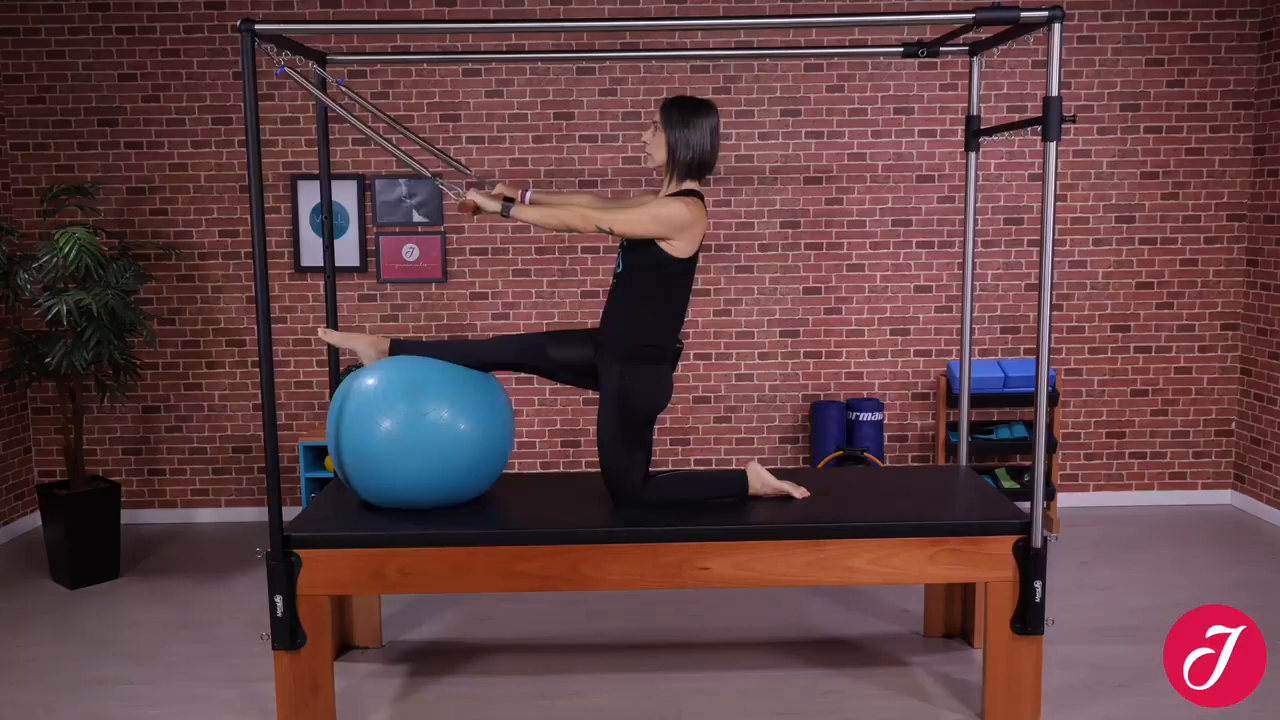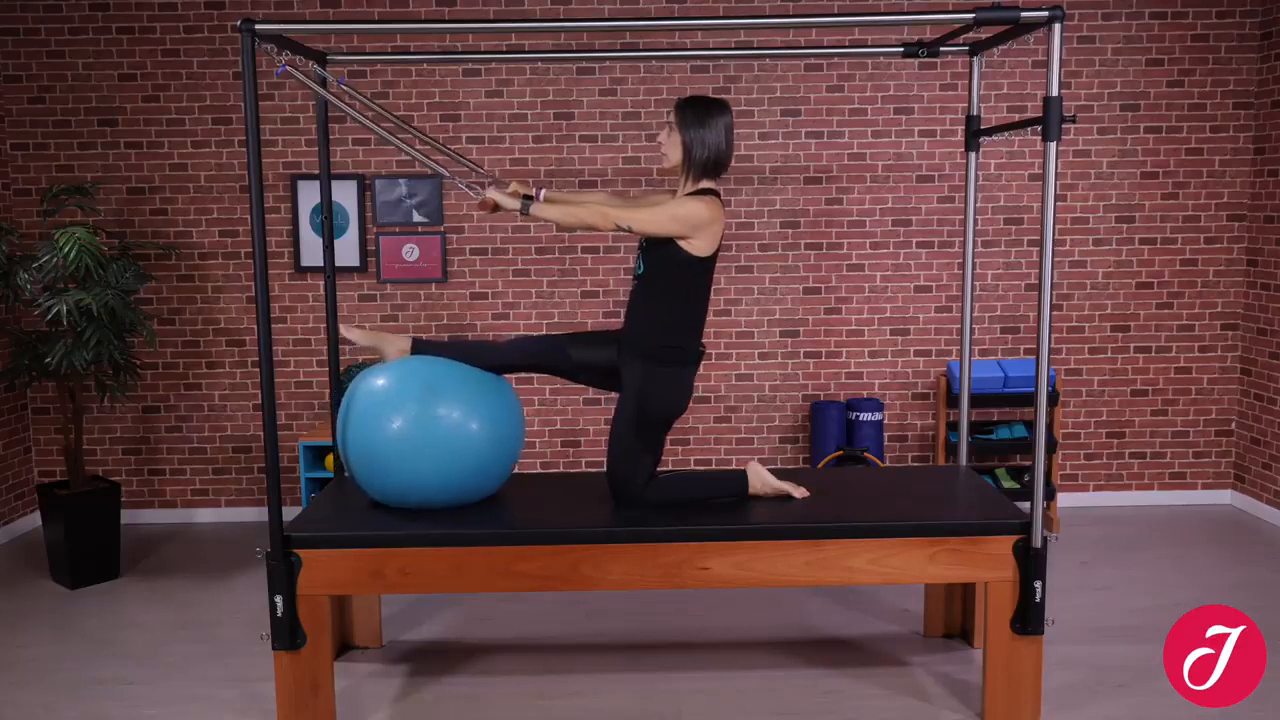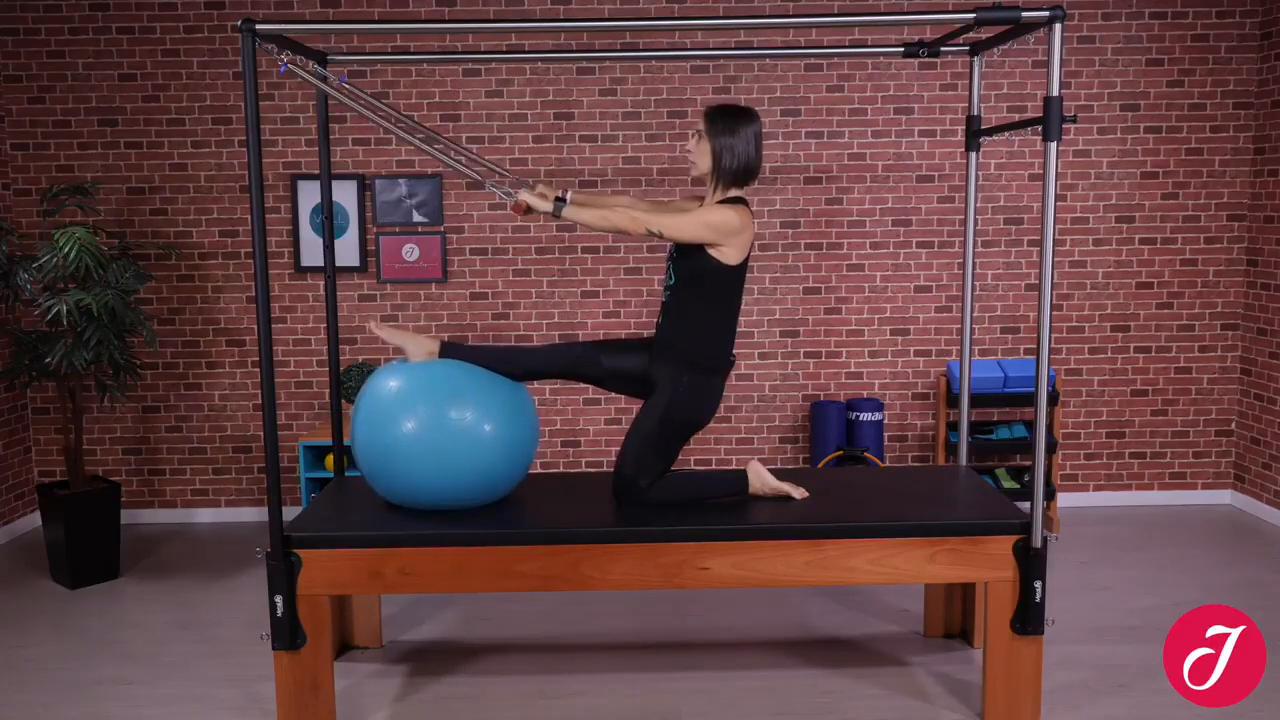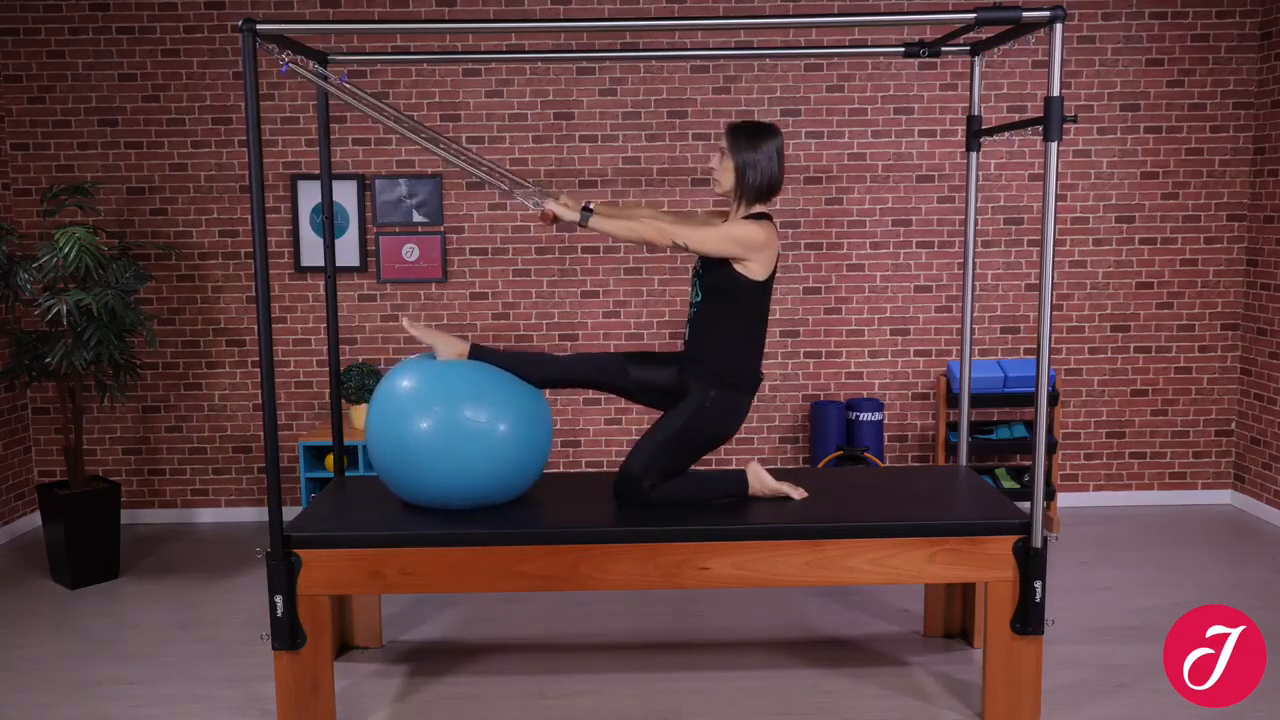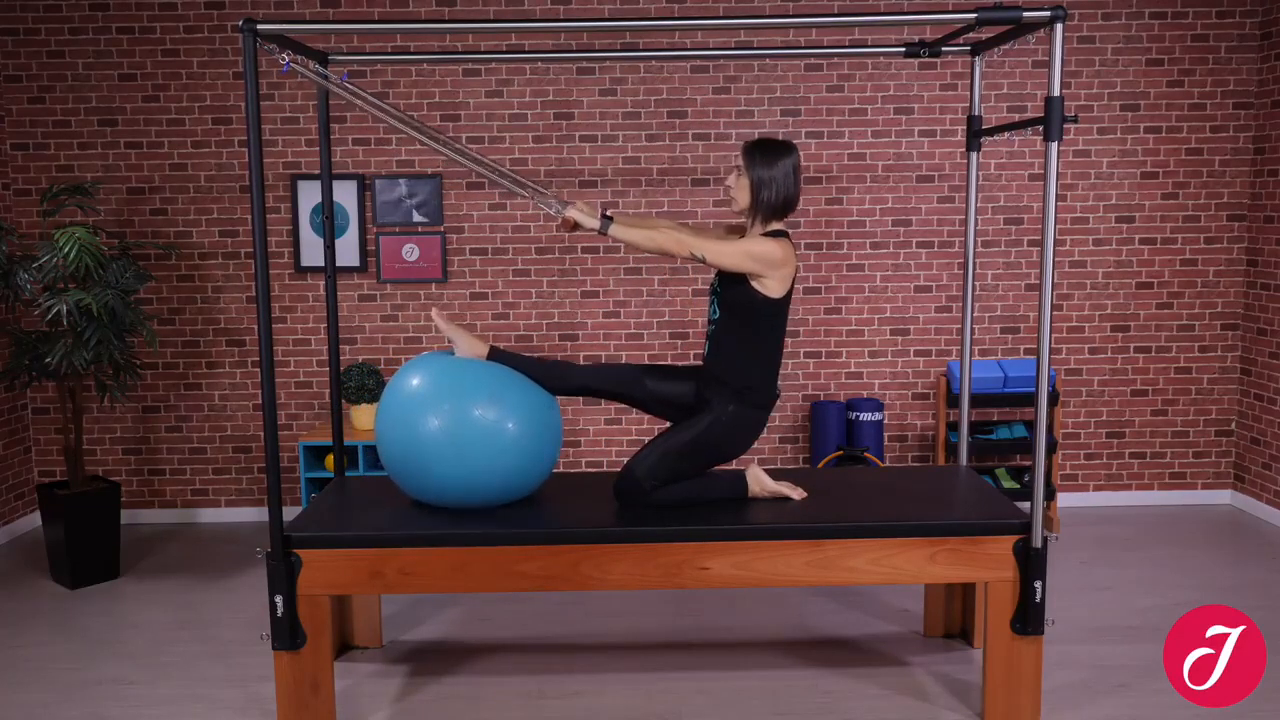
dt=1s
person 1, frame 1
left shoulder: (683, 211)
right shoulder: (665, 201)
left elbow: (585, 222)
right elbow: (596, 203)
left wrist: (503, 209)
right wrist: (525, 195)
left hip: (640, 366)
right hip: (615, 349)
left knee: (627, 489)
right knee: (507, 350)
left ankle: (748, 481)
right ankle: (387, 350)
person 1, frame 2
left shoulder: (701, 210)
right shoulder: (680, 199)
left elbow: (604, 219)
right elbow: (612, 201)
left wrist: (521, 207)
right wrist: (540, 194)
left hip: (663, 367)
right hip: (636, 350)
left knee: (630, 488)
right knee: (530, 352)
left ankle: (749, 481)
right ankle: (409, 349)
person 1, frame 3
left shoulder: (731, 218)
right shoulder: (707, 208)
left elbow: (633, 223)
right elbow: (636, 205)
left wrist: (554, 209)
right wrist: (564, 197)
left hip: (693, 376)
right hip: (666, 356)
left knee: (631, 489)
right knee: (563, 360)
left ankle: (749, 482)
right ankle: (436, 352)
person 1, frame 4
left shoulder: (756, 234)
right shoulder: (730, 222)
left elbow: (660, 235)
right elbow: (661, 218)
left wrist: (581, 219)
right wrist: (586, 208)
left hip: (721, 391)
right hip: (692, 371)
left knee: (632, 489)
right knee: (582, 369)
left ankle: (749, 482)
right ankle: (465, 353)
person 1, frame 5
left shoulder: (773, 252)
right shoulder: (746, 238)
left elbow: (676, 246)
right elbow: (675, 230)
left wrist: (600, 224)
right wrist: (601, 217)
left hip: (738, 408)
right hip: (710, 386)
left knee: (632, 489)
left ankle: (747, 484)
right ankle: (484, 356)
